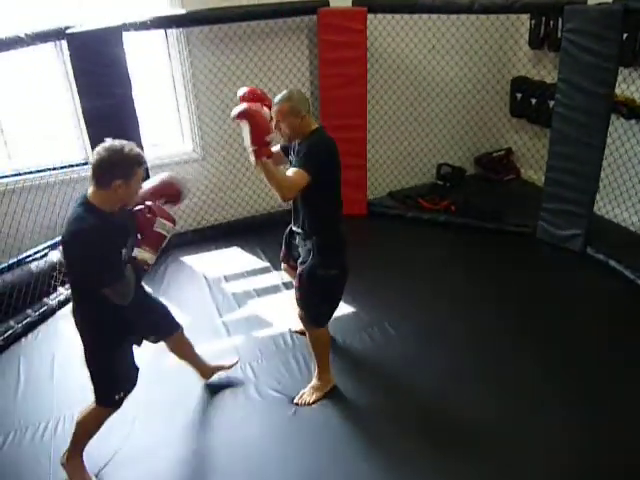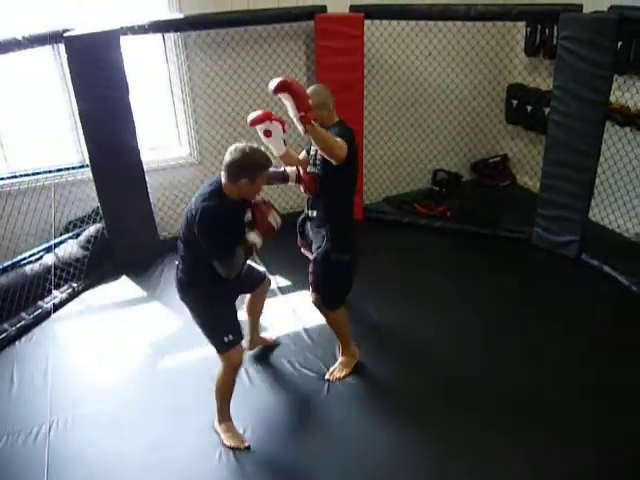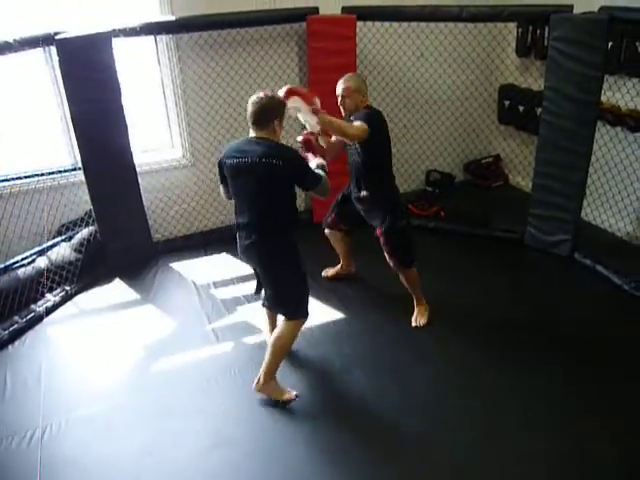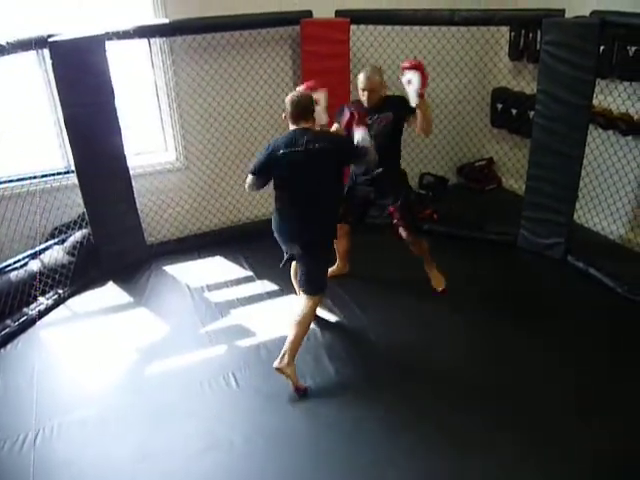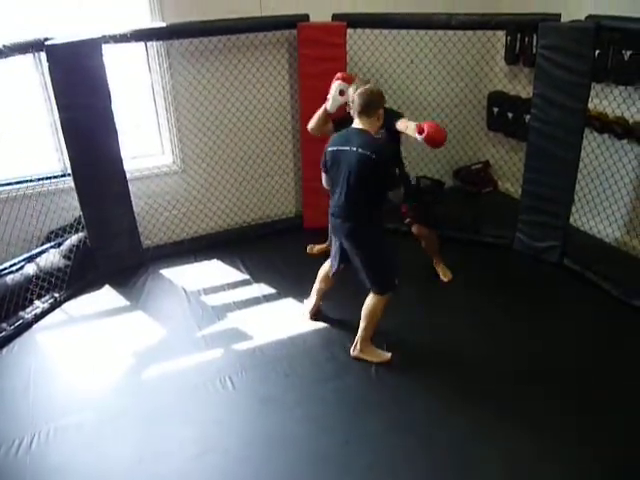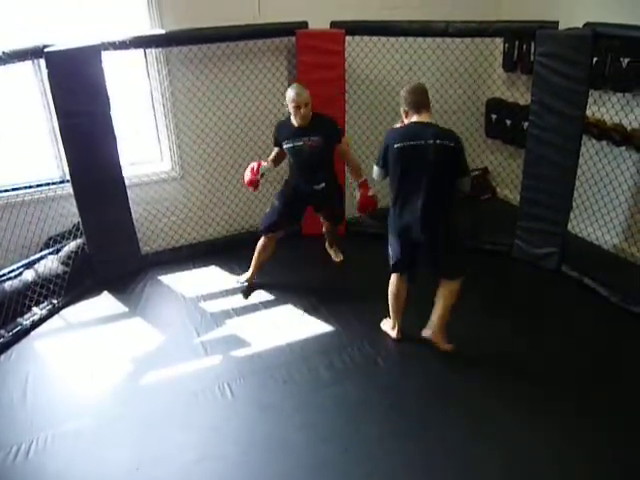
dt=0.5s
person 1, frame 1
left shoulder: (105, 204)
right shoulder: (87, 232)
left elbow: (122, 238)
right elbow: (122, 293)
left hip: (130, 301)
right hip: (105, 322)
left knee: (172, 332)
right knee: (110, 401)
left ankle: (203, 370)
person 1, frame 2
left shoulder: (225, 185)
right shoulder: (210, 212)
right elbow: (228, 268)
right wrist: (255, 237)
left hip: (224, 268)
right hip: (200, 285)
left knee: (261, 283)
right knee: (232, 357)
left ankle: (254, 337)
right ankle: (223, 419)
person 1, frame 3
left shoulder: (229, 154)
right shoulder: (285, 157)
left elbow: (227, 194)
right elbow: (324, 191)
right wrist: (317, 164)
left hip: (246, 242)
right hip: (276, 245)
left knee: (274, 293)
right knee: (295, 317)
left ankle: (274, 336)
right ankle: (266, 380)
person 1, frame 4
left shoulder: (275, 148)
right shoulder: (332, 142)
left elbow: (252, 186)
right elbow: (369, 159)
left hip: (284, 226)
right hip: (318, 229)
left knee: (297, 260)
right knee: (311, 295)
left ankle: (301, 316)
right ankle: (287, 358)
person 1, frame 5
left shoulder: (334, 142)
right shoulder: (379, 149)
left elbow: (326, 184)
right elbow: (394, 196)
right wrist: (393, 176)
left hip: (338, 221)
right hip: (364, 228)
left knee: (334, 262)
right knee: (383, 288)
left ankle: (313, 302)
right ankle: (362, 345)
person 1, frame 6
left shoulder: (393, 137)
right shoulder: (450, 140)
left elbow: (378, 176)
right elbow: (464, 185)
left hip: (402, 220)
right hip: (439, 221)
left knee: (399, 273)
right knee: (452, 276)
left ankle: (394, 325)
right ankle: (435, 328)
person 2, frame 1
left shoulder: (318, 146)
right shoulder: (298, 140)
left elbow: (286, 191)
right elbow: (272, 161)
left hip: (322, 239)
right hip: (303, 230)
left knee: (310, 312)
right knee: (292, 269)
left ankle: (324, 377)
right ankle: (312, 326)
person 2, frame 2
left shoulder: (340, 135)
right shoulder: (315, 135)
left elbow: (336, 154)
right elbow: (300, 165)
left wrist: (304, 122)
right wrist: (276, 145)
left hip: (335, 225)
right hip: (314, 218)
left knee: (322, 298)
right knee: (310, 252)
left ankle: (348, 352)
right ankle: (337, 284)
person 2, frame 3
left shoulder: (372, 118)
right shoulder: (345, 119)
left elbow: (351, 134)
right elbow: (334, 150)
left wrist: (316, 116)
left hip: (381, 198)
right hip: (356, 192)
left knee: (399, 259)
right knee: (333, 226)
left ankle: (420, 303)
right ankle: (346, 265)
person 2, frame 4
left shoulder: (398, 105)
right shoulder: (351, 109)
left elbow: (426, 131)
left wrist: (418, 99)
left hip: (390, 178)
right hip: (360, 178)
left knee: (408, 232)
right knee: (339, 223)
left ankle: (431, 268)
right ankle: (341, 265)
person 2, frame 5
left shoulder: (388, 117)
right shoulder: (348, 120)
left elbow: (407, 125)
right elbow: (313, 129)
left wrist: (421, 131)
right wrist: (331, 104)
left knee: (420, 227)
left ankle: (437, 261)
right ankle: (332, 244)
person 2, frame 6
left shoulder: (327, 125)
right shoulder: (282, 129)
left elbow: (346, 153)
left wrist: (361, 182)
right wrist: (266, 164)
left hip: (325, 185)
right hip: (296, 186)
left knee: (332, 224)
right knee: (271, 230)
left ankle: (330, 244)
right ankle: (252, 273)
